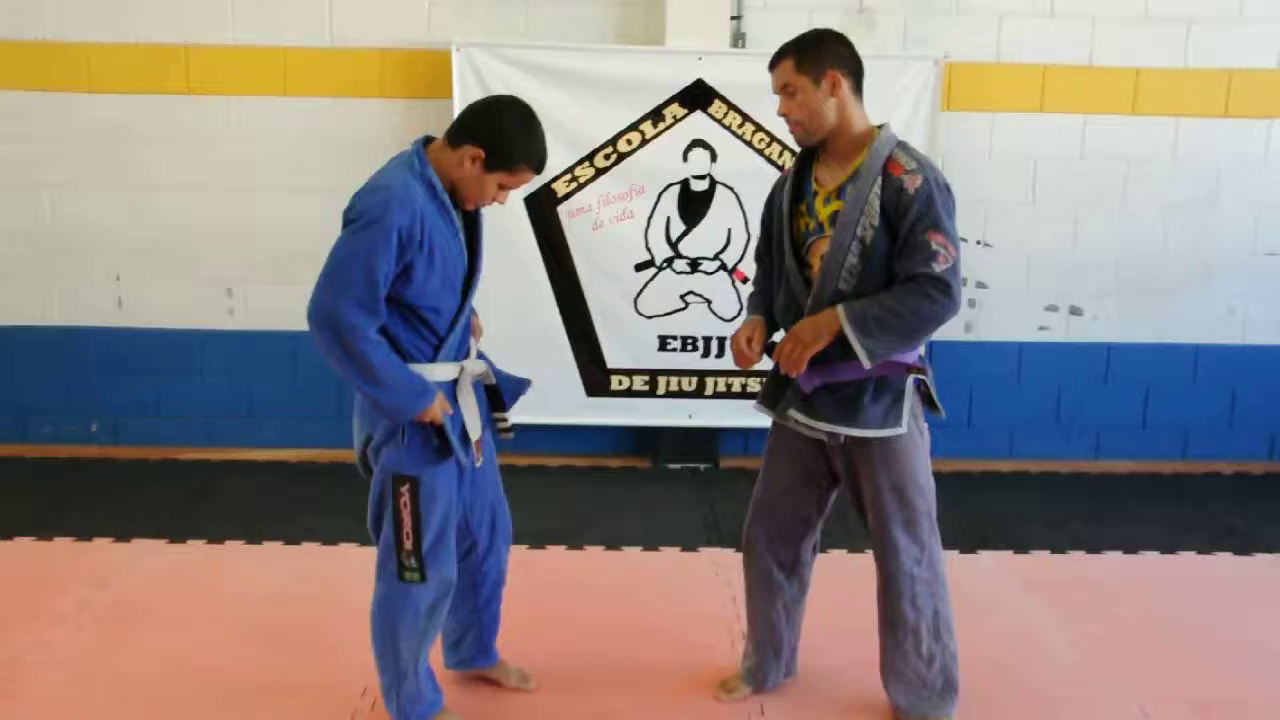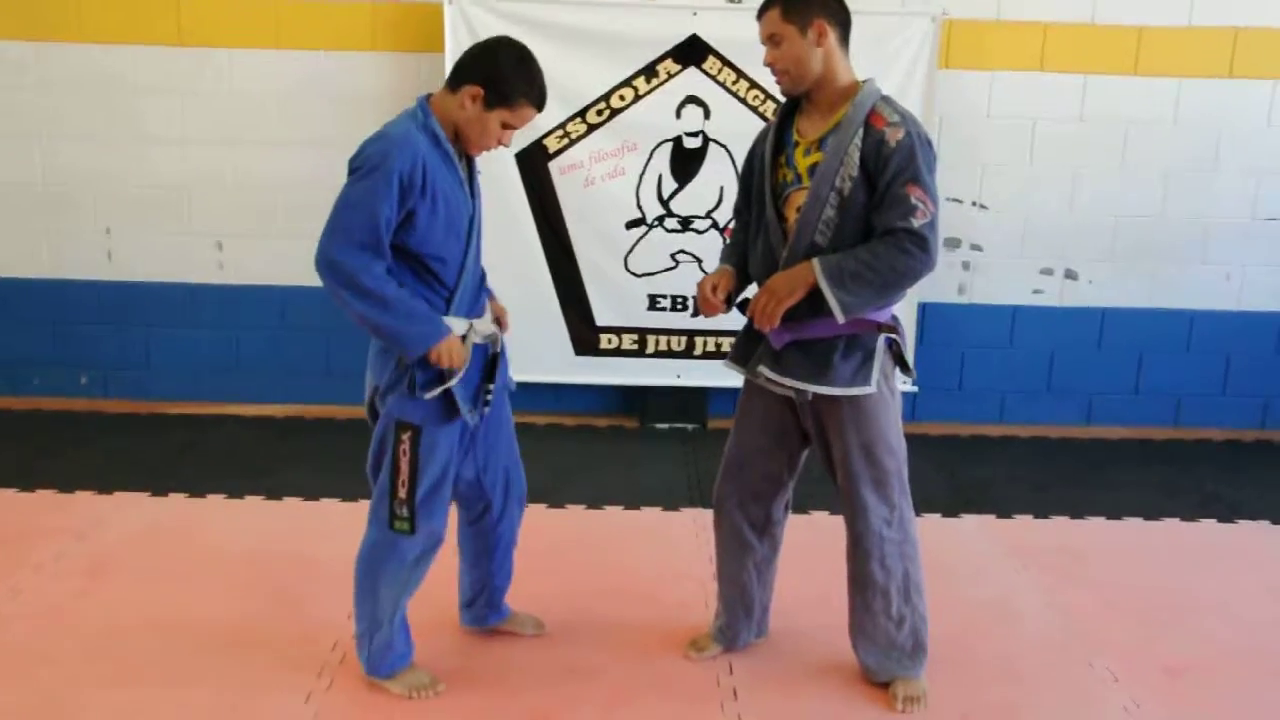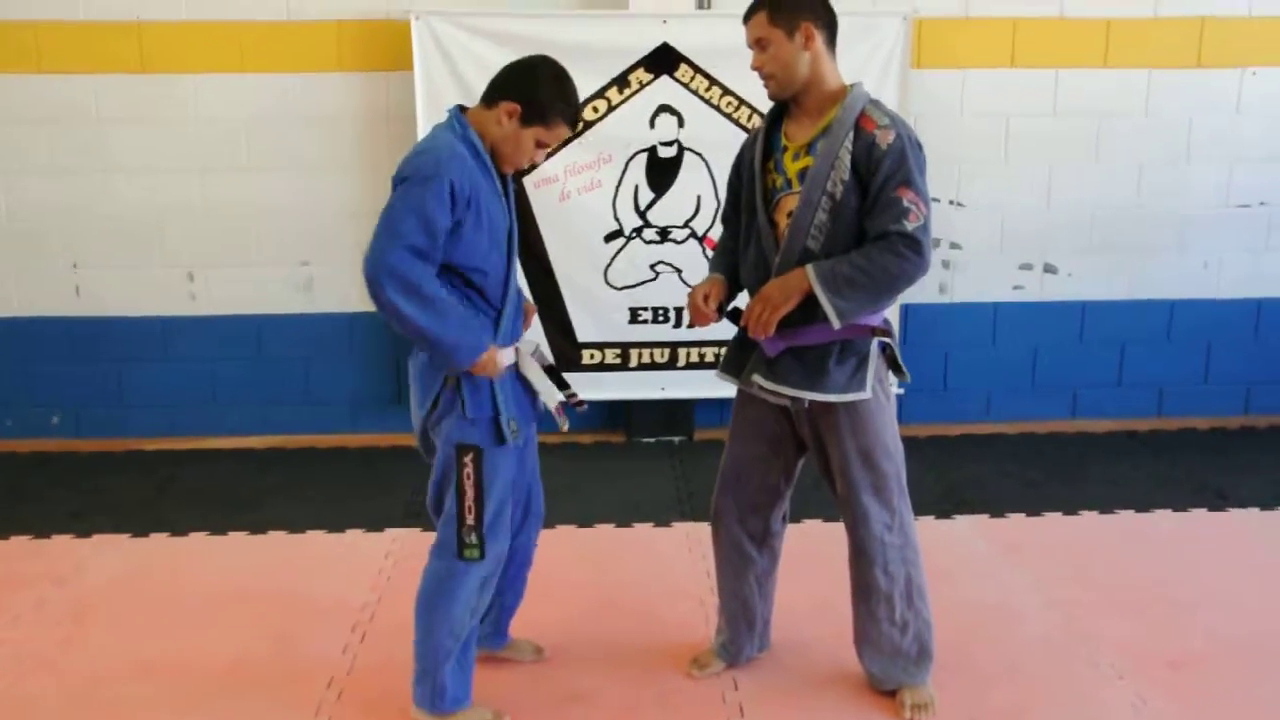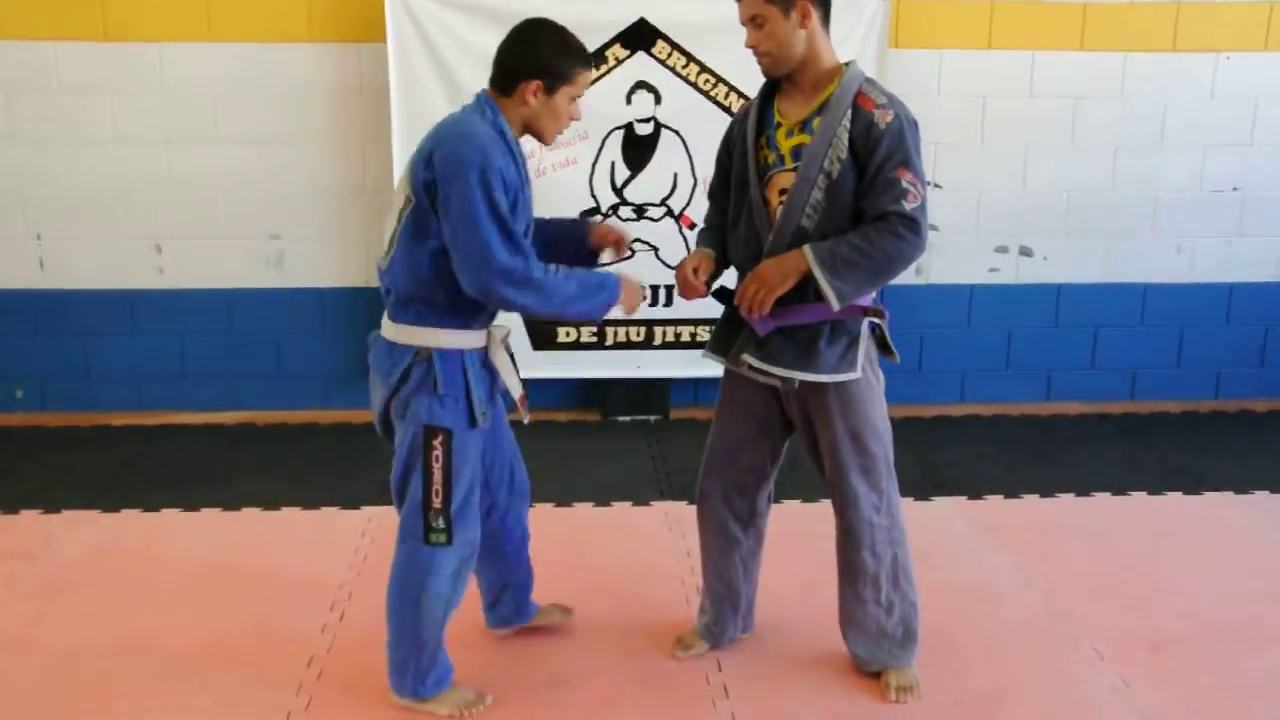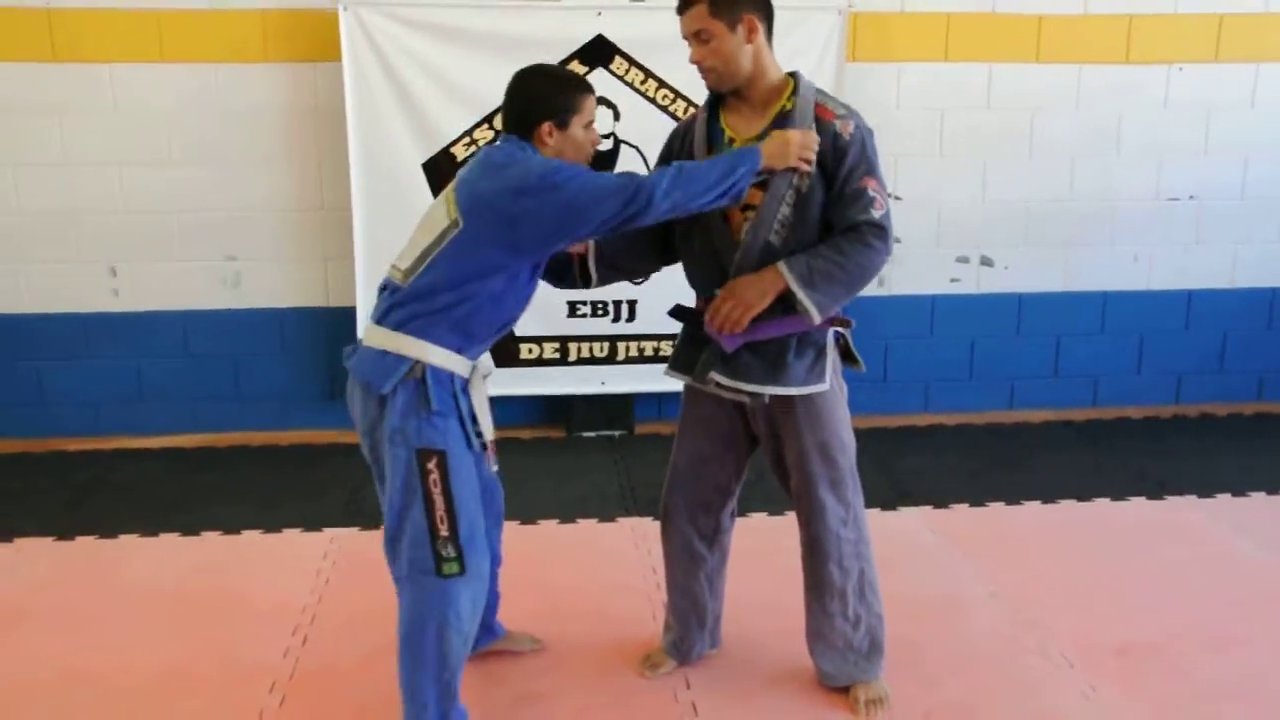
dt=0.7s
person 1, frame 1
left shoulder: (909, 180)
right shoulder: (793, 184)
left elbow: (937, 292)
left wrist: (836, 324)
right wrist: (758, 320)
left hip: (880, 401)
right hip: (802, 396)
left knee: (906, 557)
right knee: (771, 540)
right ankle: (765, 664)
person 1, frame 2
left shoulder: (890, 133)
right shoulder: (775, 136)
left elbow: (914, 248)
left wrist: (811, 275)
right wrist: (731, 270)
left hip: (852, 356)
right hip: (776, 349)
left knee: (876, 515)
right knee: (742, 497)
left ankle: (895, 658)
right ankle: (737, 623)
person 1, frame 3
left shoulder: (879, 137)
right shoulder: (762, 142)
left elbow: (906, 251)
left wrist: (805, 283)
right wrist: (720, 279)
left hip: (845, 363)
right hip: (767, 358)
left knee: (877, 523)
right knee: (740, 509)
right ankle: (739, 638)
person 1, frame 4
left shoulder: (876, 116)
right shoulder: (752, 119)
left elbow: (903, 230)
right elbow: (724, 206)
left wrist: (801, 262)
right wrist: (708, 253)
left hip: (835, 342)
right hip: (755, 336)
left knee: (864, 503)
right knee: (725, 489)
left ankle: (886, 646)
right ankle: (722, 618)
person 1, frame 5
left shoulder: (834, 128)
right shoulder: (692, 137)
left elbow: (869, 238)
right elbow: (652, 240)
left wrist: (775, 282)
right wrist: (581, 251)
left hip: (799, 357)
right hip: (715, 354)
left knee: (829, 517)
right knee: (689, 507)
left ankle: (851, 661)
right ankle: (688, 635)
person 2, frame 1
left shoulder: (443, 188)
right shoulder: (392, 204)
right elbow: (335, 314)
left wrist: (463, 321)
right wrist: (414, 397)
left hip: (460, 396)
right hip: (411, 413)
left knee: (486, 535)
right knee: (421, 568)
left ankle: (473, 653)
person 2, frame 2
left shoulder: (455, 148)
right shoulder: (396, 154)
right elbow: (342, 259)
left wrist: (484, 297)
right wrist: (427, 336)
left hip: (474, 355)
right hip: (421, 366)
left knee: (499, 492)
right knee: (410, 523)
left ankle: (485, 608)
right ankle: (383, 655)
person 2, frame 3
left shoulder: (483, 161)
right shoulder: (441, 166)
right elbow: (393, 269)
left wrist: (513, 305)
right wrist: (470, 347)
left hip: (499, 379)
right hip: (466, 386)
left knee: (518, 520)
right knee: (472, 543)
left ankle: (489, 634)
person 2, frame 4
left shoulder: (484, 139)
right shoulder: (471, 148)
right elbow: (493, 271)
left wrist: (581, 236)
right wrist: (604, 292)
left hip: (462, 355)
right hip: (432, 363)
left knee: (503, 491)
right knee: (440, 530)
left ankle: (511, 607)
person 2, frame 5
left shoulder: (504, 174)
right shoulder: (528, 183)
right elbow: (644, 197)
left wrist: (573, 250)
right wrist: (760, 157)
left hip: (416, 375)
right hip: (410, 384)
left knee: (479, 506)
right knee: (444, 565)
left ankle: (475, 631)
